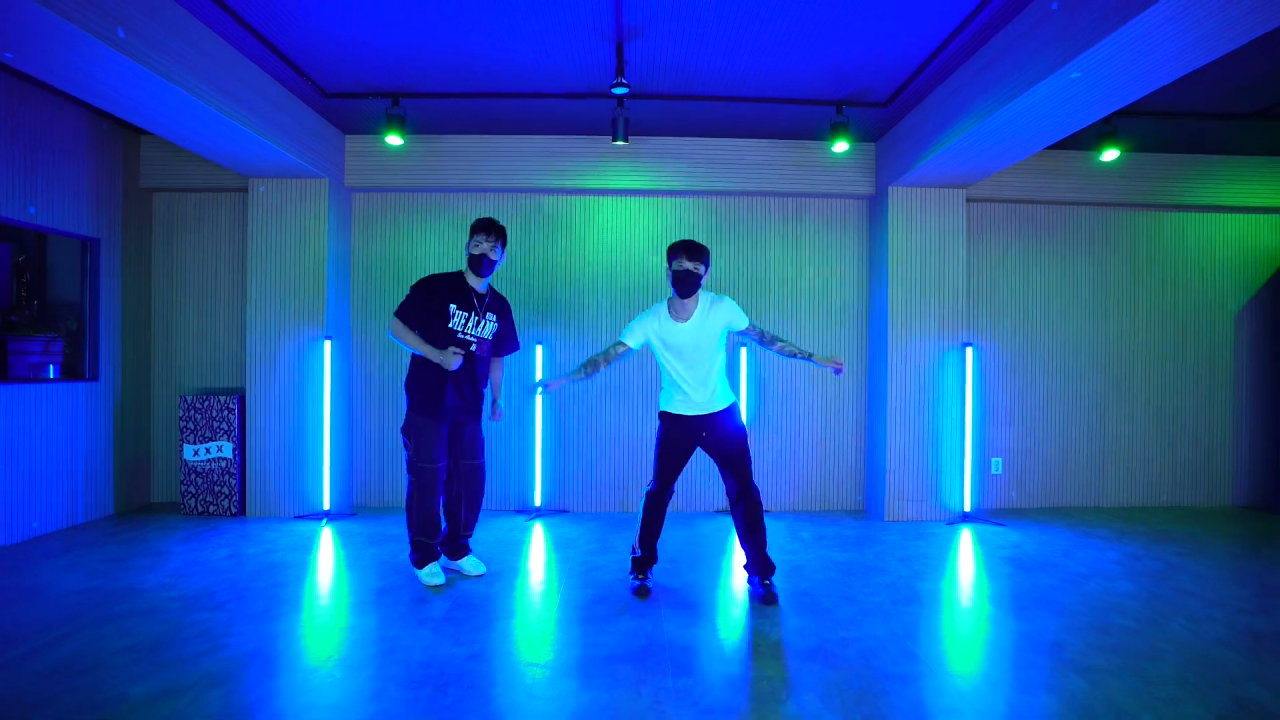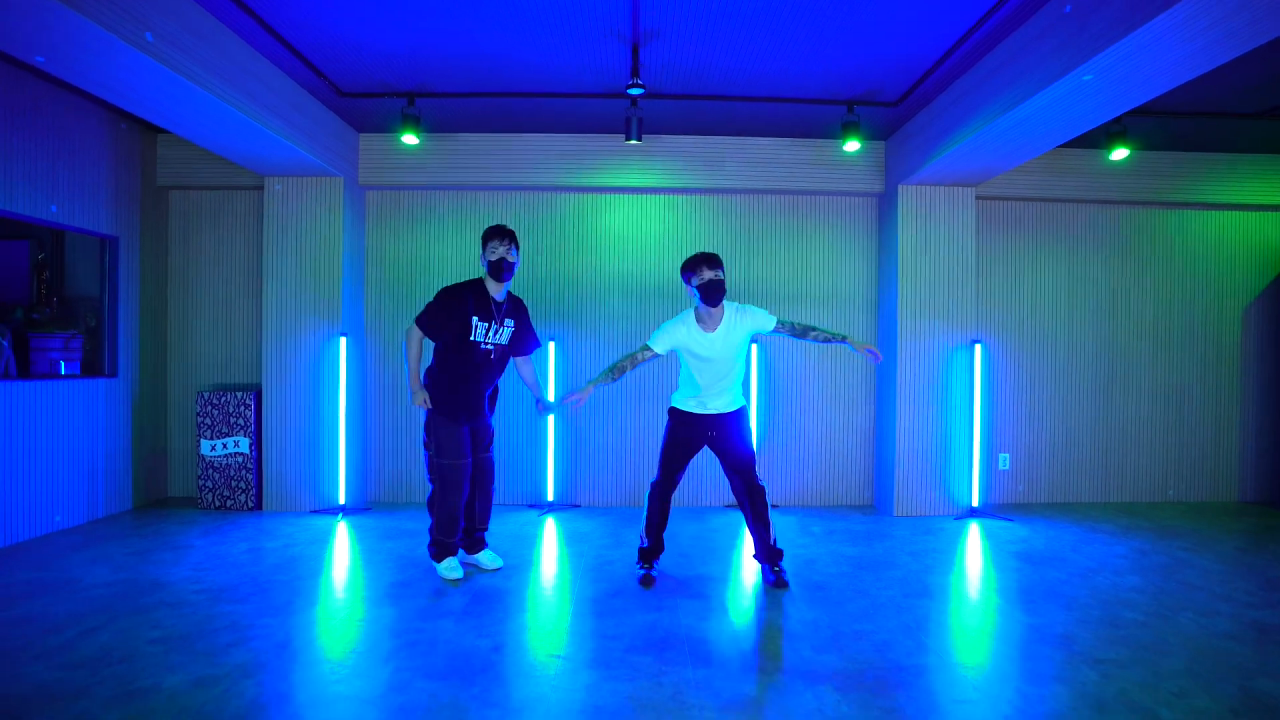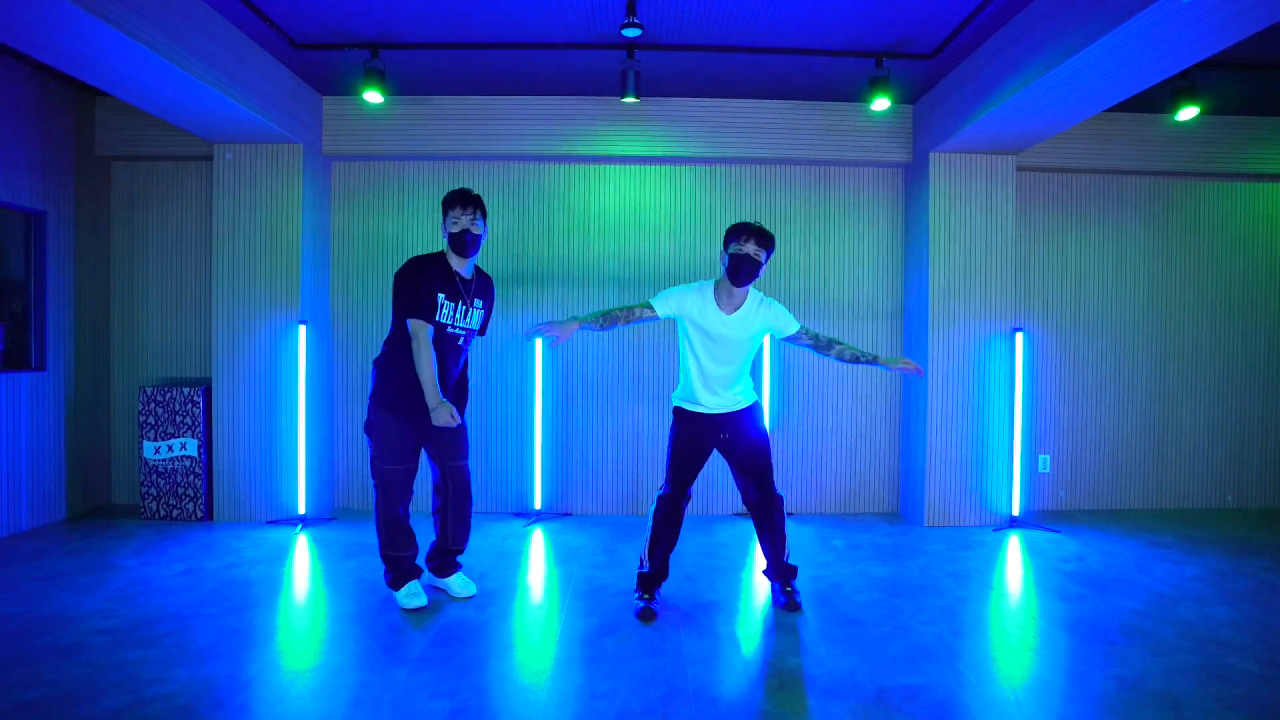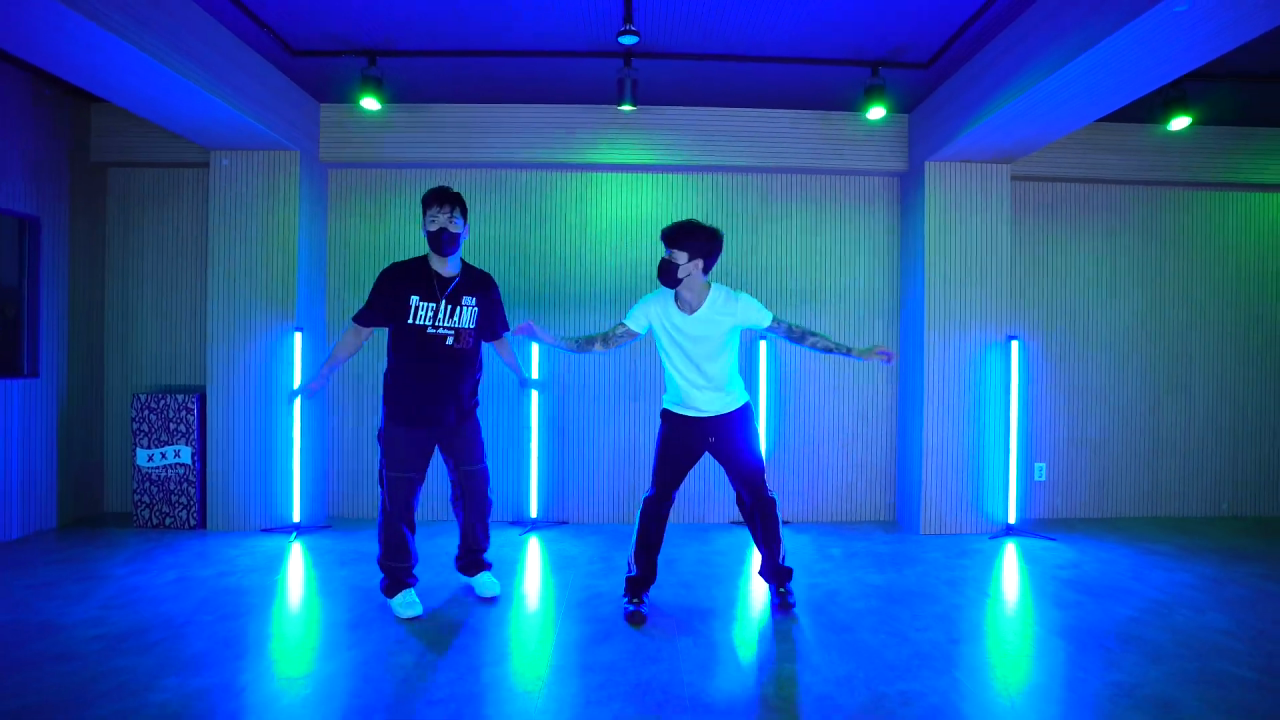
dt=0.7s
person 1, frame 1
left shoulder: (500, 307)
right shoulder: (434, 287)
right elbow: (398, 327)
left wrist: (496, 401)
right wrist: (437, 356)
left hip: (466, 407)
right hip: (427, 403)
left knee: (470, 479)
right knee: (427, 481)
left ankle: (456, 549)
right ankle: (424, 556)
person 1, frame 2
left shoulder: (516, 309)
right shoulder: (455, 297)
left elbow: (521, 357)
right elbow: (415, 333)
left wrist: (540, 397)
right wrist: (415, 385)
left hip: (480, 407)
right hip: (445, 406)
left knee: (481, 476)
right knee: (451, 479)
left ankle: (472, 544)
right ankle: (443, 551)
person 1, frame 3
left shoulder: (484, 286)
right shoulder: (417, 272)
right elbow: (420, 338)
left wrist: (455, 395)
right wrist: (434, 401)
left hip: (448, 402)
right hip: (397, 400)
left knee: (457, 486)
right knee: (394, 490)
left ankle: (444, 566)
right ankle: (402, 575)
person 1, frame 4
left shoulder: (482, 285)
right shoulder: (398, 278)
left elbow: (497, 338)
right elbow: (361, 329)
left wrist: (522, 376)
right wrist: (325, 372)
left hip: (460, 411)
right hip: (406, 412)
left knee: (474, 489)
right knee: (399, 498)
left ankle: (474, 564)
right ankle: (398, 582)
person 2, frame 1
left shoulder: (722, 309)
right shoulder: (651, 321)
left elbow: (763, 339)
right elbow: (609, 354)
left wrist: (813, 358)
right wrist: (564, 379)
left hip: (721, 415)
right hip: (677, 417)
left knee: (745, 490)
right knee: (659, 491)
left ankle: (759, 571)
right ankle: (641, 567)
person 2, frame 2
left shoulder: (746, 317)
right shoulder: (677, 329)
left elbow: (795, 329)
right elbow: (634, 358)
left wrist: (849, 341)
right wrist: (591, 387)
left hip: (731, 416)
right hip: (686, 416)
left knee: (749, 487)
right knee: (663, 484)
left ankle: (769, 560)
right ankle: (648, 558)
person 2, frame 3
left shoulder: (767, 311)
right shoulder: (687, 298)
left elbow: (819, 341)
right elbow: (629, 314)
left wrist: (883, 360)
right wrist: (574, 324)
left hip: (742, 415)
right hip: (691, 415)
left knee: (764, 498)
right knee: (672, 497)
left ankle: (781, 578)
right ankle: (648, 584)
person 2, frame 4
left shoulder: (736, 305)
right shoulder: (653, 307)
left elbow: (791, 331)
right elbow: (606, 341)
left wrist: (853, 352)
right wrist: (549, 339)
left hip: (732, 417)
right hip: (680, 419)
left knee: (756, 496)
right knee: (657, 500)
left ankle: (778, 580)
right ankle: (637, 589)
